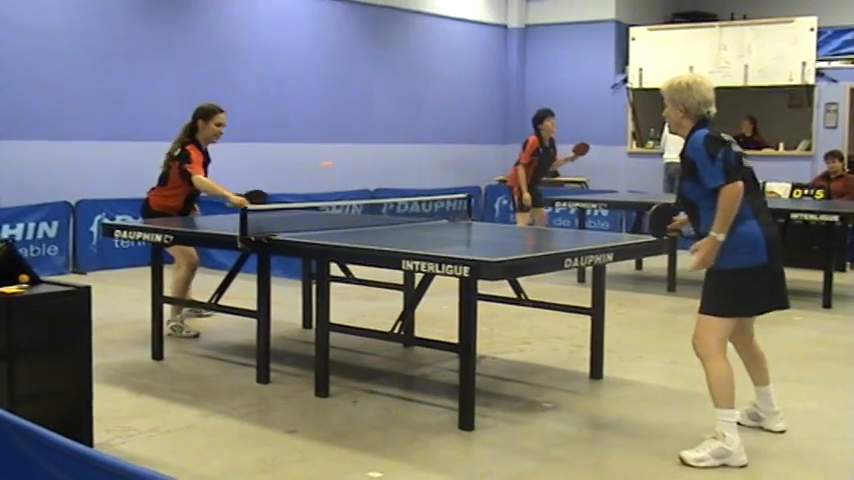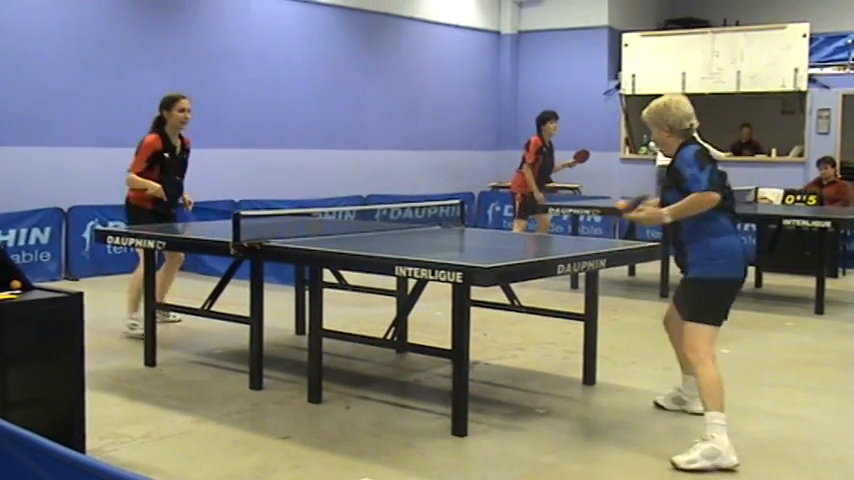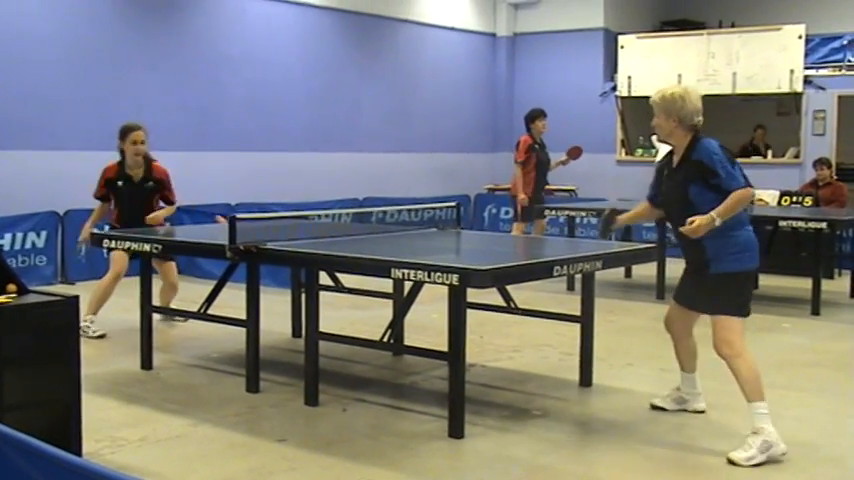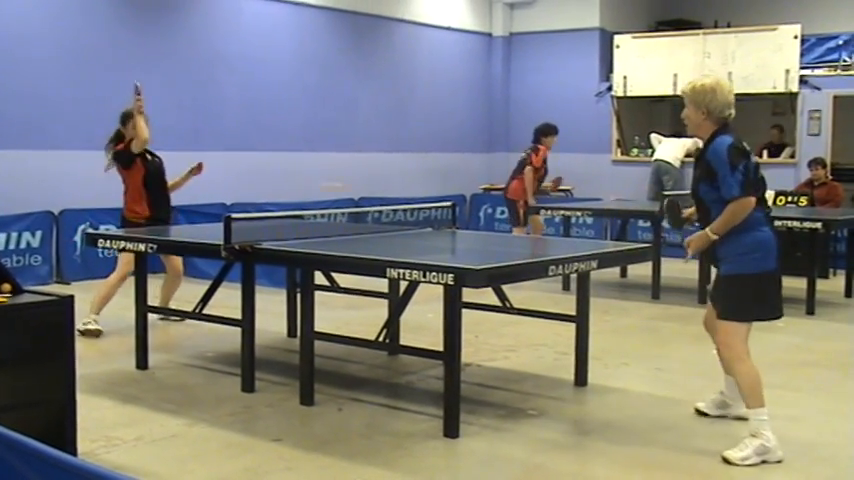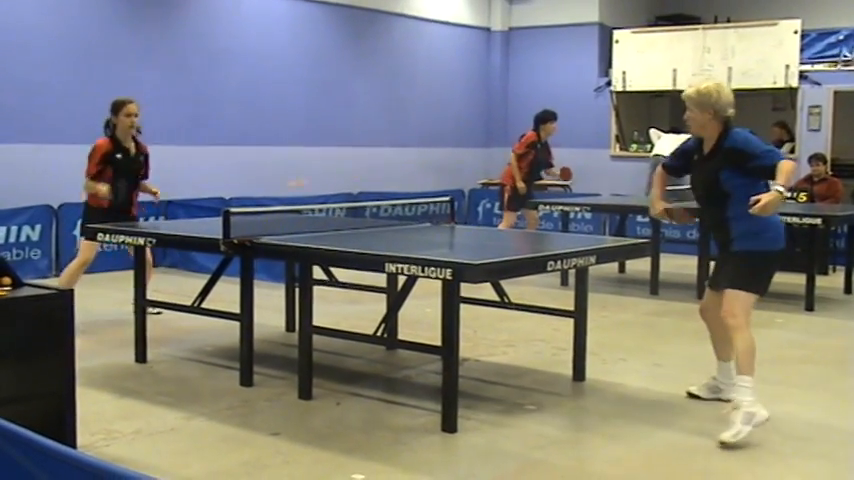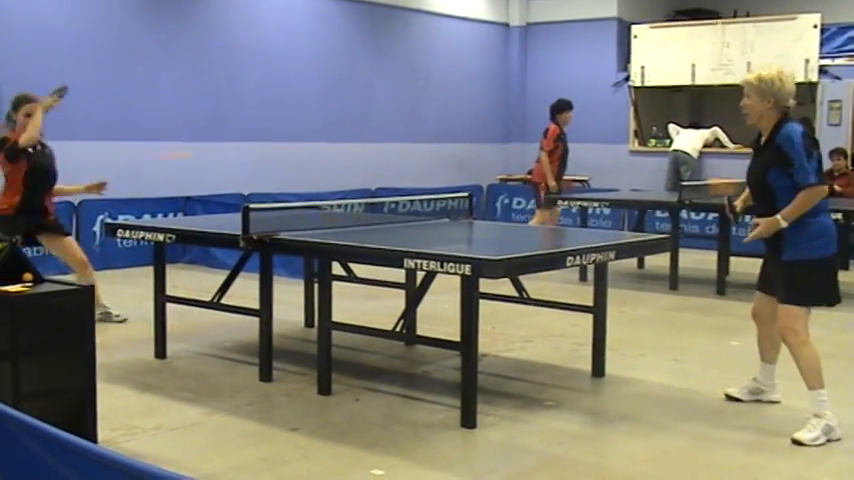
dt=0.5s
person 1, frame 1
left shoulder: (702, 141)
right shoulder: (712, 139)
left elbow: (733, 189)
left wrist: (714, 238)
right wrist: (689, 219)
left hip: (738, 252)
right hip: (754, 247)
left knee: (707, 343)
right knee: (740, 334)
left ankle: (727, 441)
right ankle: (768, 411)
person 1, frame 2
left shoulder: (690, 155)
right shoulder: (690, 158)
left elbow: (708, 198)
right elbow: (668, 201)
left wrist: (662, 215)
right wrist: (647, 207)
left hip: (715, 262)
right hip: (712, 260)
left knee: (698, 350)
right knee: (674, 322)
left ankle: (717, 443)
right ankle: (690, 393)
person 1, frame 3
left shoulder: (708, 151)
right shoulder: (669, 162)
left elbow: (743, 192)
right elbow: (656, 205)
left wrist: (712, 219)
right wrist: (622, 219)
left hip: (731, 258)
right hip: (704, 259)
left knee: (728, 343)
right knee: (676, 322)
left ankle: (767, 435)
right ankle: (688, 393)
person 1, frame 4
left shoulder: (723, 149)
right shoulder: (716, 147)
left elbow: (745, 201)
left wrist: (707, 235)
right wrist: (697, 212)
left hip: (745, 258)
right hip: (737, 257)
left knee: (730, 345)
right knee: (713, 323)
left ankle: (764, 437)
right ankle: (732, 399)
person 1, frame 5
left shoulder: (738, 141)
right shoulder: (694, 147)
left elbow: (785, 163)
right elbow: (665, 169)
left wrist: (776, 192)
right wrist: (657, 199)
left hip: (757, 240)
right hip: (732, 242)
left knee: (733, 317)
right knee: (710, 310)
left ankle: (747, 405)
right ankle: (724, 382)
person 1, frame 6
left shoulder: (793, 136)
right shoulder: (763, 140)
left elbow: (816, 188)
left wrist: (778, 220)
right wrist: (743, 200)
left hip: (807, 245)
right hip: (783, 246)
left knee: (791, 330)
right knee: (762, 314)
left ankle: (825, 418)
right ankle: (765, 384)
person 2, frame 1
left shoulder: (197, 149)
right shoulder: (190, 153)
right elbow: (199, 180)
left wrist: (190, 204)
right wrist: (228, 195)
left hip: (171, 210)
right hip: (159, 212)
left knee: (186, 259)
right knee: (189, 261)
left ankle: (184, 305)
right ankle: (174, 321)
person 2, frame 2
left shoulder: (184, 144)
right shoulder: (152, 142)
right elbow: (131, 177)
left wrist: (182, 195)
right wrist: (150, 185)
left hip: (165, 209)
right hip: (141, 208)
left knee: (176, 257)
left ankle: (157, 308)
right ankle: (132, 318)
person 2, frame 3
left shoulder: (157, 172)
right shoulder: (109, 173)
left elbow: (171, 205)
right elbow: (104, 204)
left wrist: (160, 214)
right wrist: (89, 225)
right hip: (123, 231)
left knee: (172, 283)
right knee: (116, 272)
right ankle: (87, 320)
person 2, frame 4
left shoulder: (153, 157)
right shoulder: (121, 153)
right elbow: (140, 143)
left wrist: (188, 175)
right wrist: (138, 113)
left hip: (162, 222)
right hip: (136, 223)
left knee: (176, 271)
right knee: (123, 272)
left ankle: (163, 309)
right ankle: (90, 318)
person 2, frame 5
left shoulder: (142, 149)
right shoulder: (103, 147)
right elbow: (89, 182)
left wrist: (151, 190)
right wrist: (100, 188)
left hip: (126, 213)
right hip: (97, 212)
left knee: (146, 262)
right knee: (84, 260)
person 2, frame 6
left shoulder: (45, 150)
right elbow: (29, 138)
left wrist: (84, 190)
right wrist: (41, 108)
left hip: (42, 214)
left knee: (81, 262)
left ankle: (101, 309)
